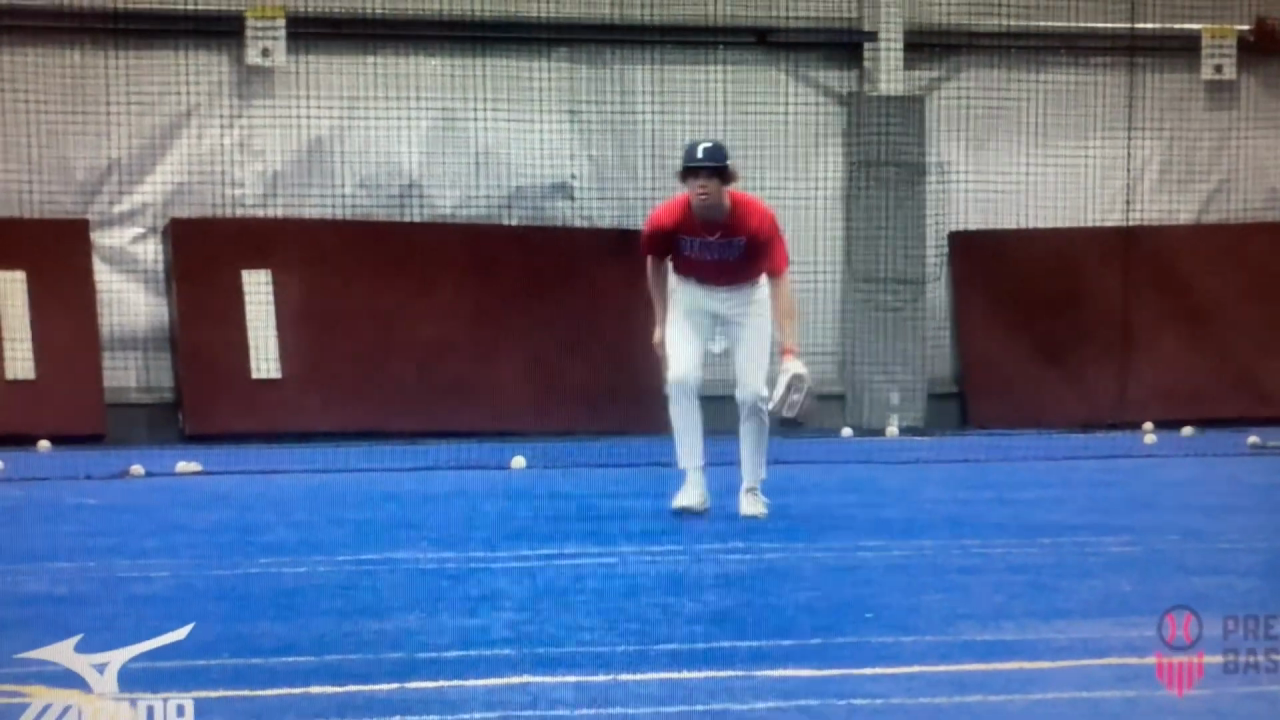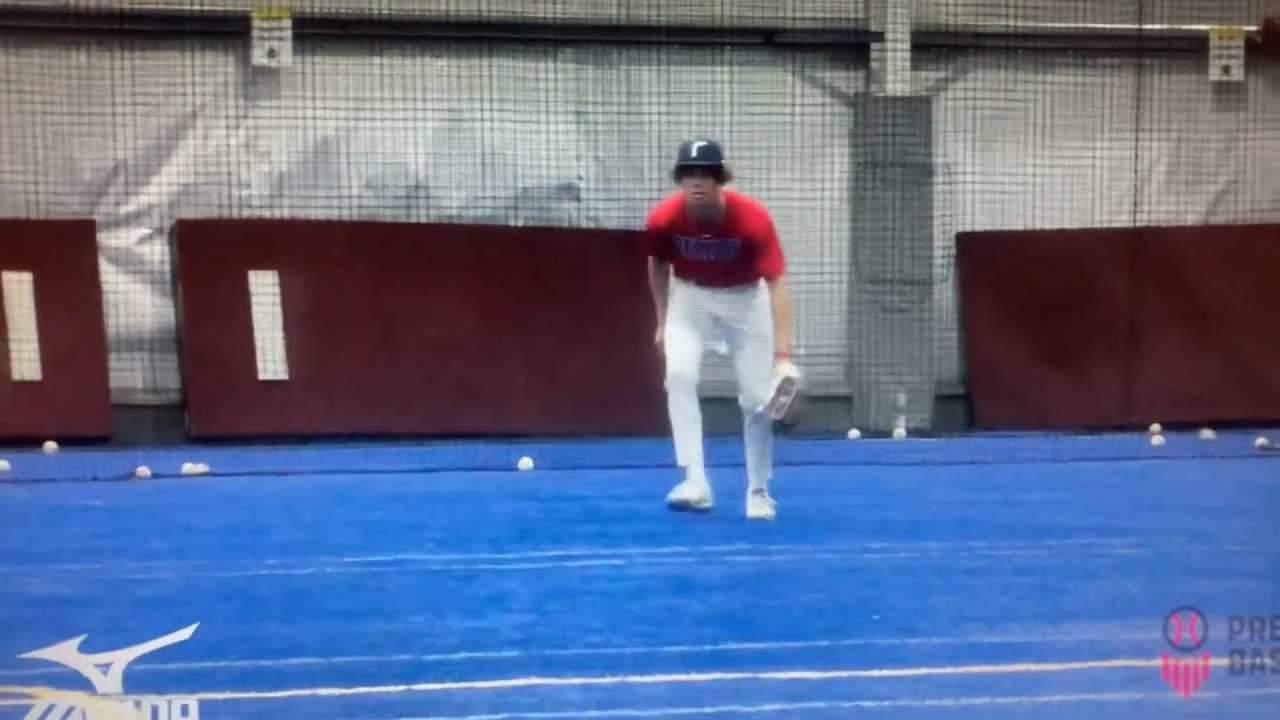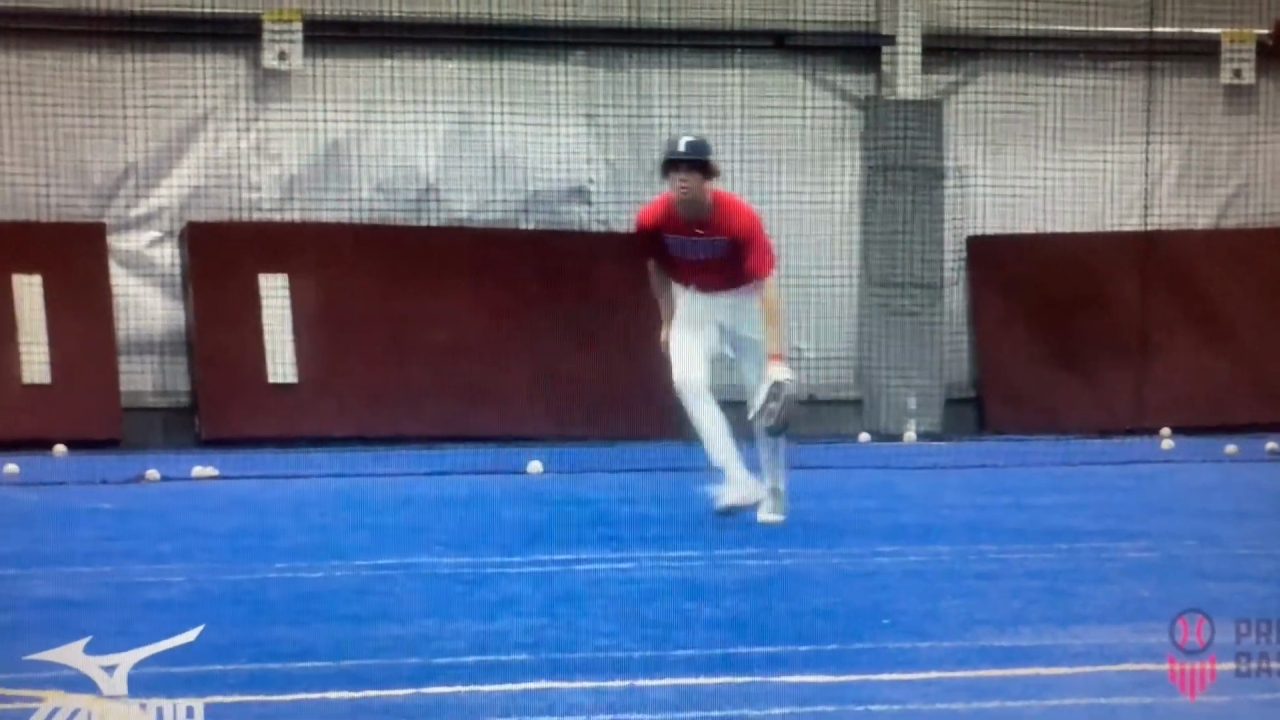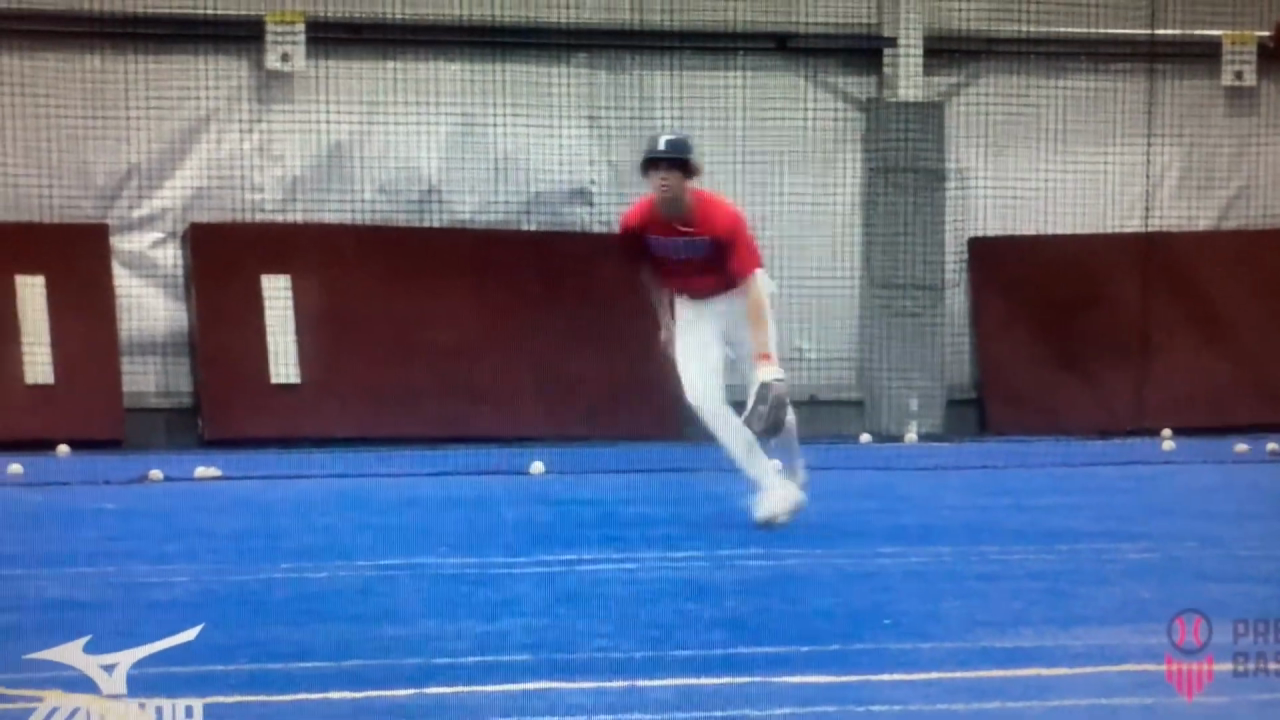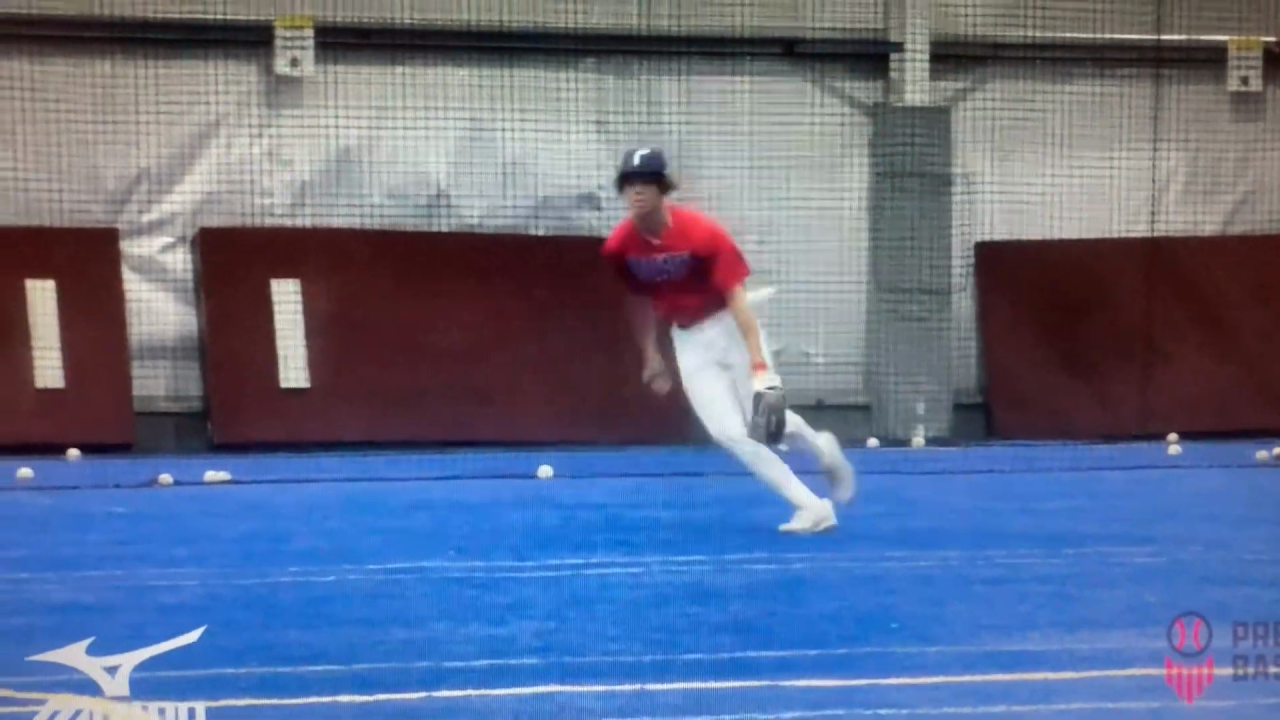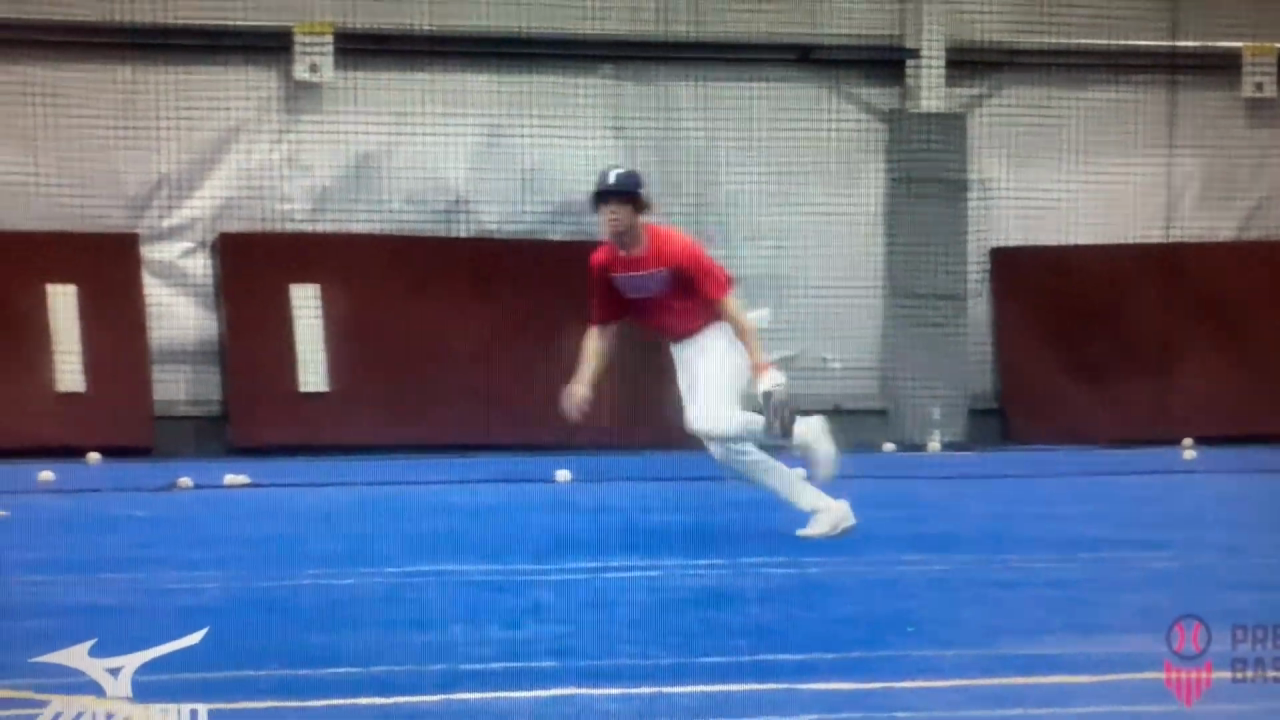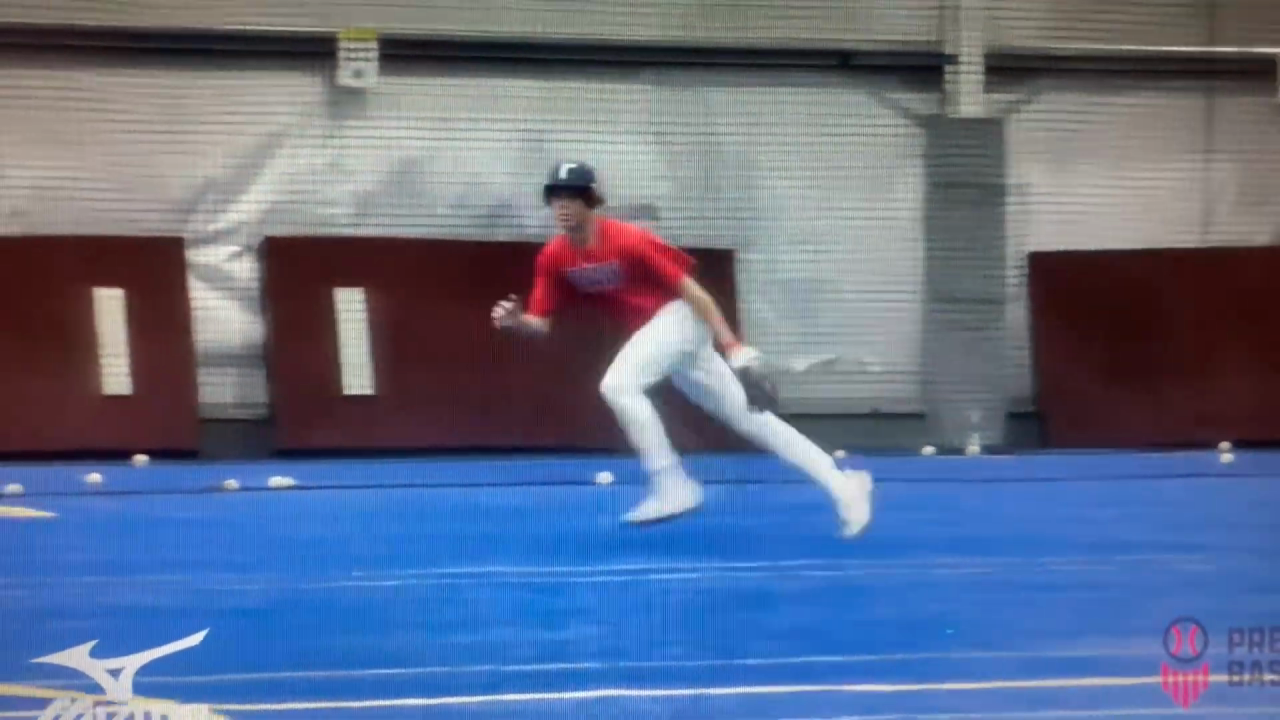
dt=0.1s
person 1, frame 1
left shoulder: (758, 217)
right shoulder: (666, 217)
left elbow: (779, 284)
right elbow: (656, 263)
left wrist: (789, 351)
right wrist: (660, 322)
left hip: (747, 296)
right hip: (691, 294)
left knee: (752, 394)
right knee: (681, 378)
left ankle: (752, 489)
right ankle: (694, 481)
person 1, frame 2
left shoulder: (753, 218)
right shoulder: (662, 220)
left elbow: (777, 287)
right elbow: (657, 265)
left wrist: (784, 356)
right wrist: (663, 322)
left hip: (744, 296)
right hip: (690, 296)
left knee: (758, 399)
right knee: (679, 373)
left ankle: (759, 491)
right ankle: (696, 482)
person 1, frame 3
left shoulder: (740, 216)
right shoulder: (652, 217)
left elbow: (766, 286)
left wrist: (776, 358)
right wrist: (667, 323)
left hip: (744, 299)
right hip: (693, 302)
left knee: (766, 401)
right knee: (688, 381)
left ankle: (773, 492)
right ankle: (739, 481)
person 1, frame 4
left shoulder: (723, 215)
right shoulder: (635, 220)
left elbow: (753, 285)
left wrist: (766, 357)
right wrist: (668, 325)
left hip: (735, 303)
right hip: (690, 310)
left knee: (767, 402)
right knee: (703, 400)
left ankle: (793, 480)
right ankle: (775, 487)
person 1, frame 5
left shoulder: (701, 231)
right shoulder: (618, 245)
left elbow: (737, 299)
left wrist: (760, 368)
right wrist: (651, 355)
left hip: (731, 323)
right hip: (689, 337)
right knee: (729, 433)
left ankle: (822, 449)
right ankle: (811, 505)
person 1, frame 6
left shoulder: (677, 249)
right shoulder: (601, 263)
left elbow: (727, 306)
right elbow: (602, 329)
left wrist: (762, 369)
right wrist: (583, 383)
left hip: (718, 336)
right hip: (685, 349)
left knee: (709, 423)
right knee: (727, 448)
left ankle: (802, 432)
right ankle: (827, 507)
person 1, frame 7
left shoulder: (629, 239)
right shoulder: (553, 258)
left elbow: (688, 288)
right elbow: (540, 323)
left wrist: (732, 345)
right wrist: (516, 321)
left hip: (679, 319)
right hip: (653, 336)
left knee: (616, 385)
right knee: (747, 420)
left ankle: (673, 487)
